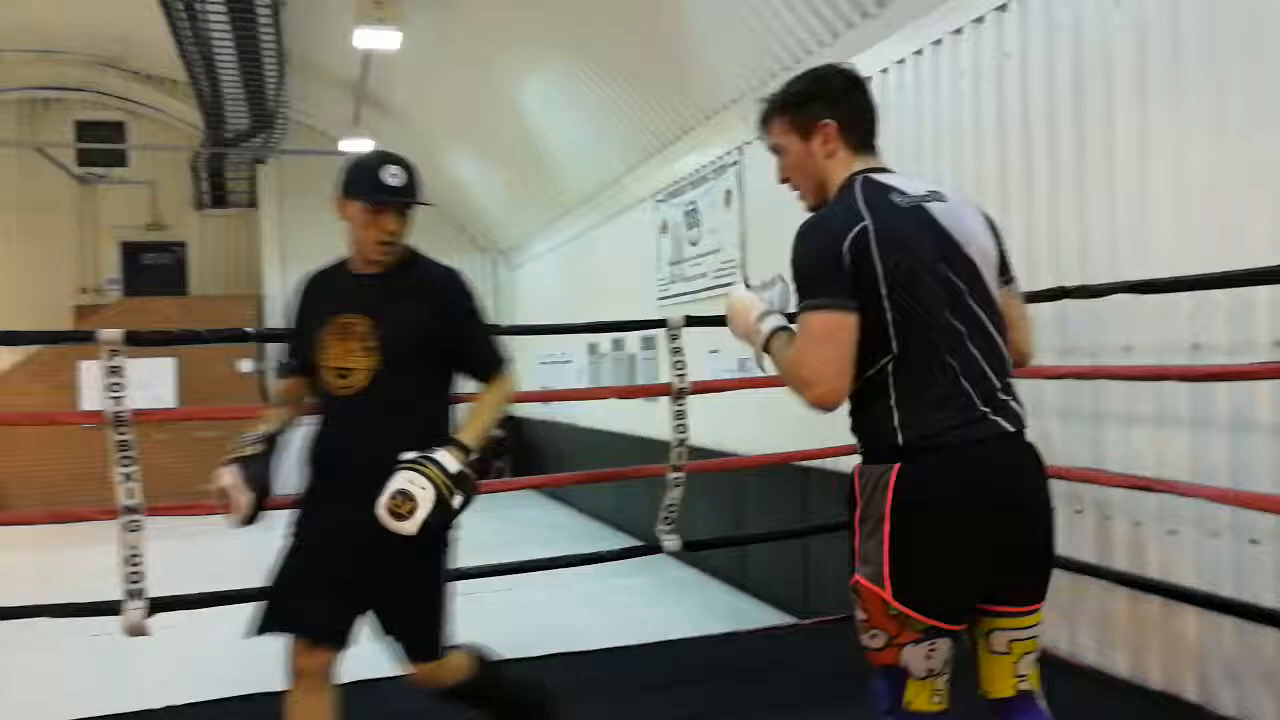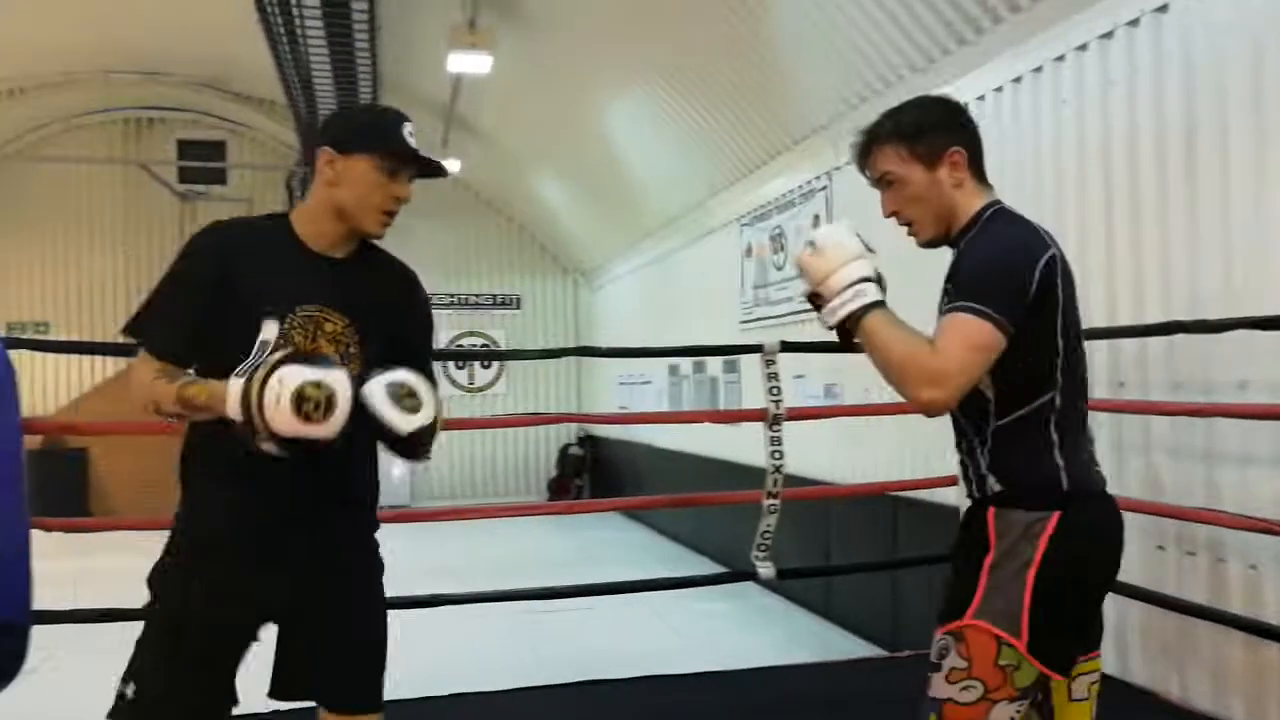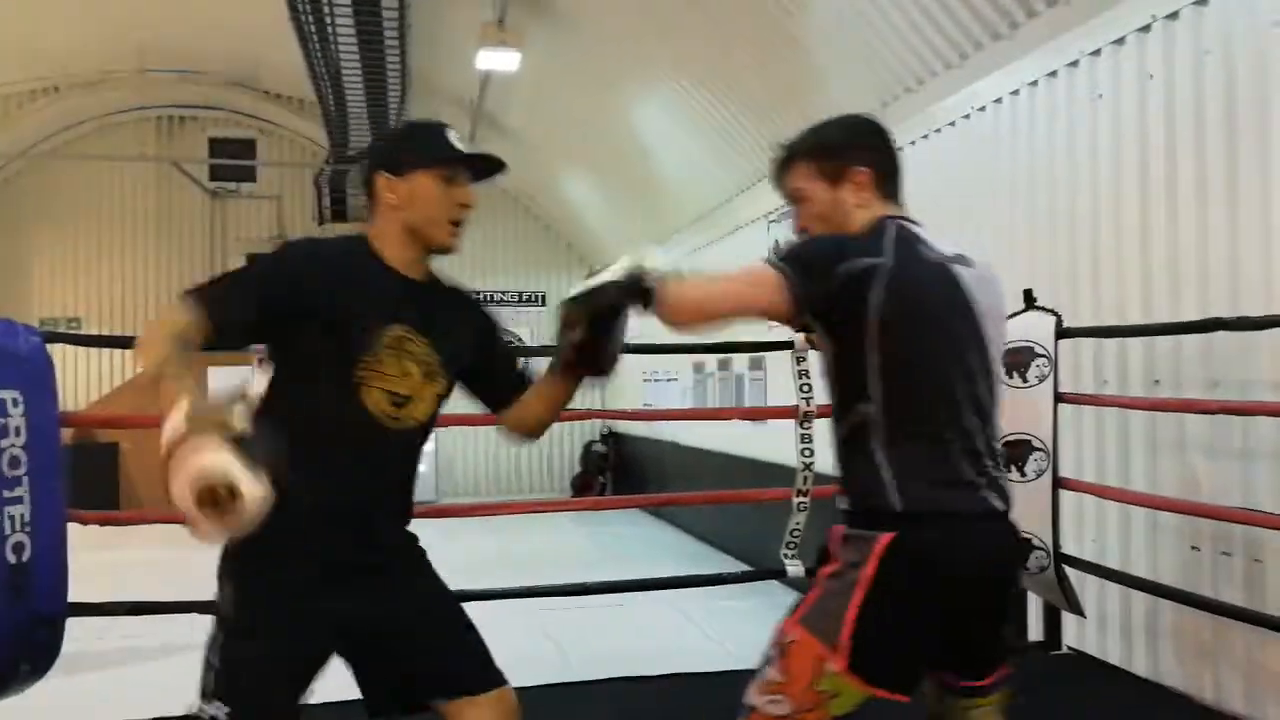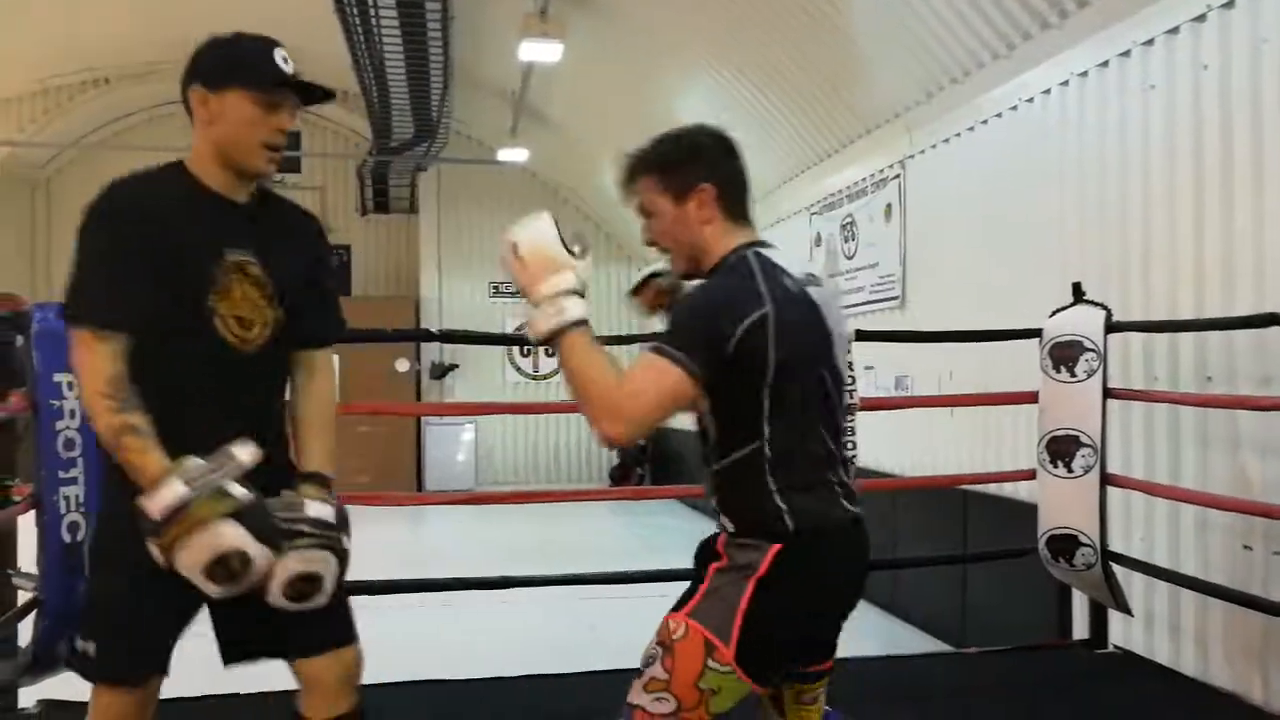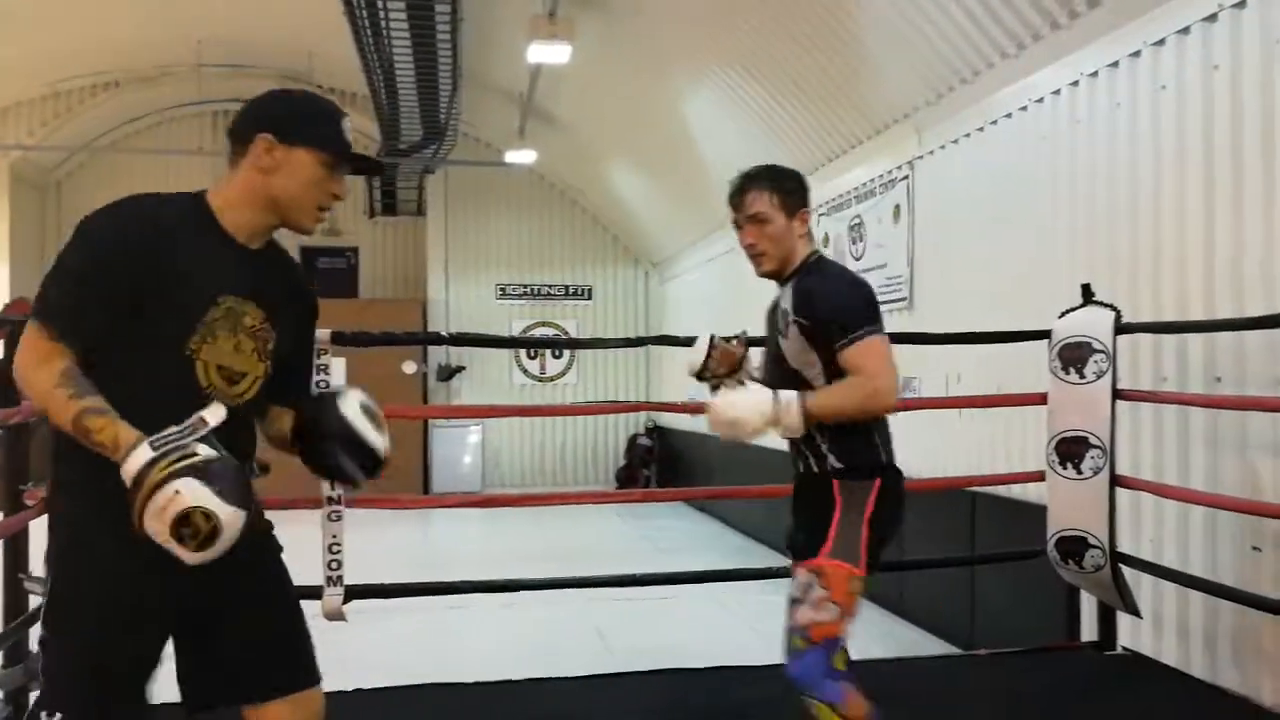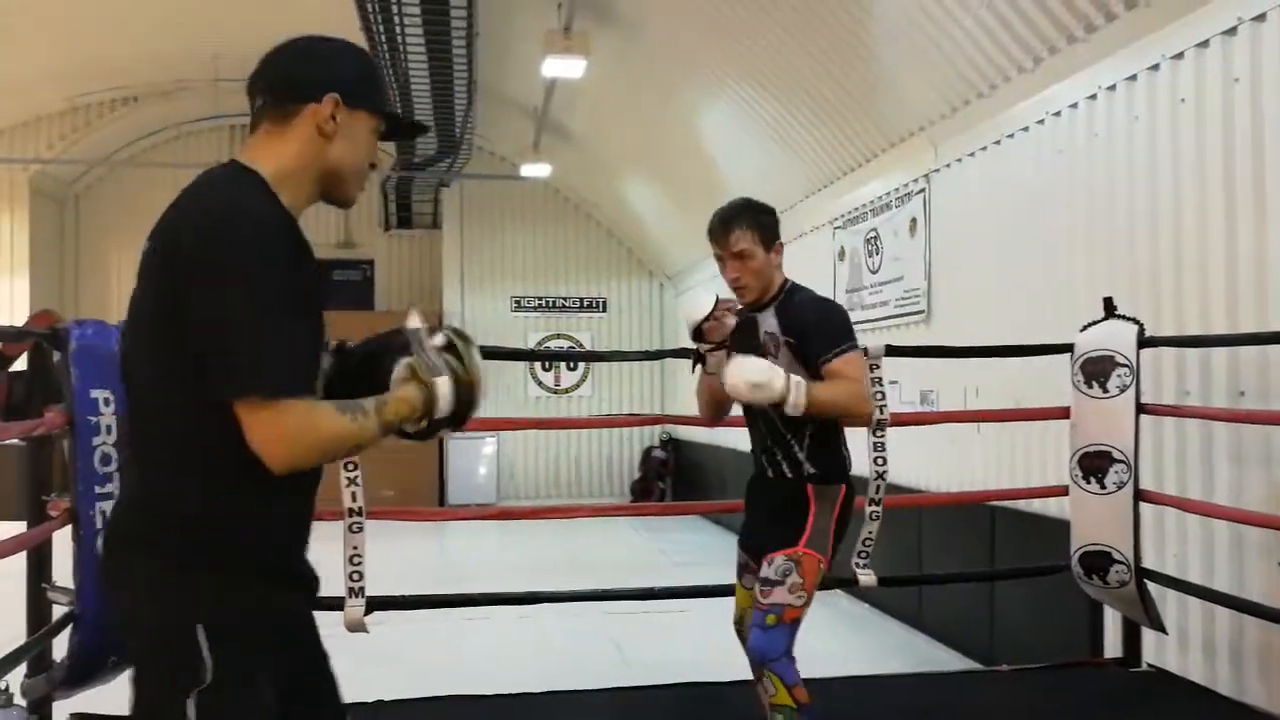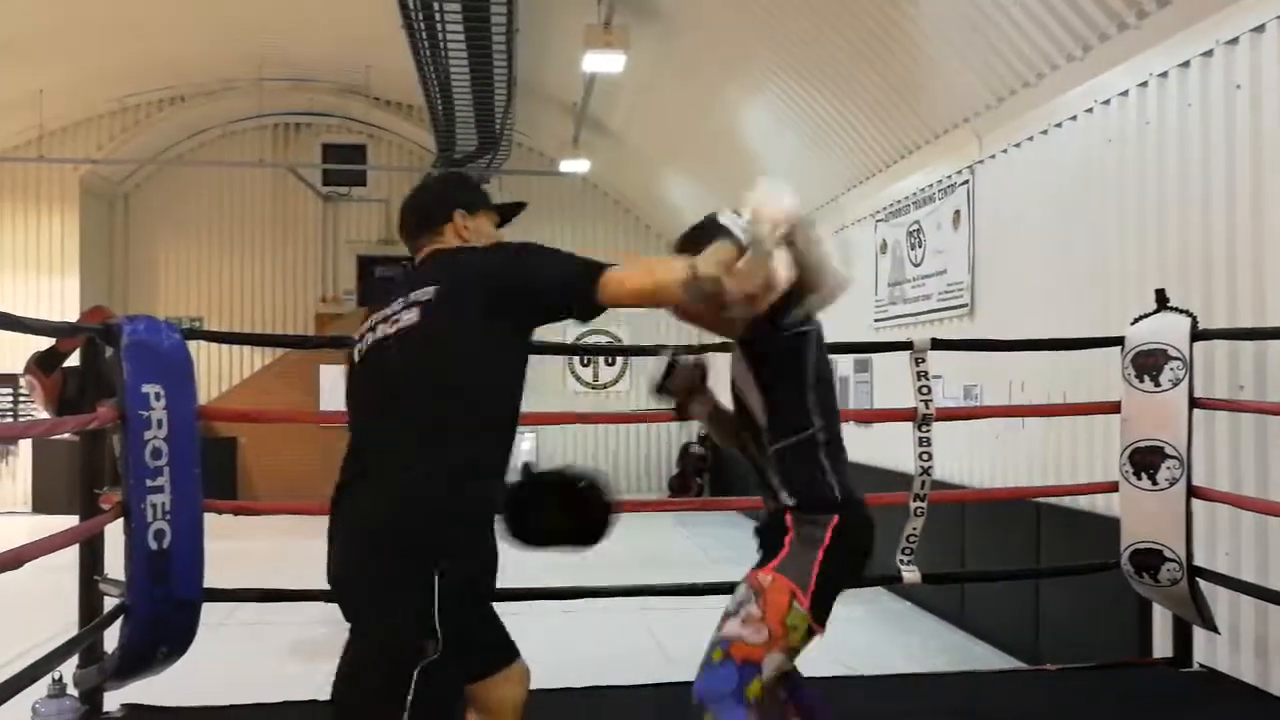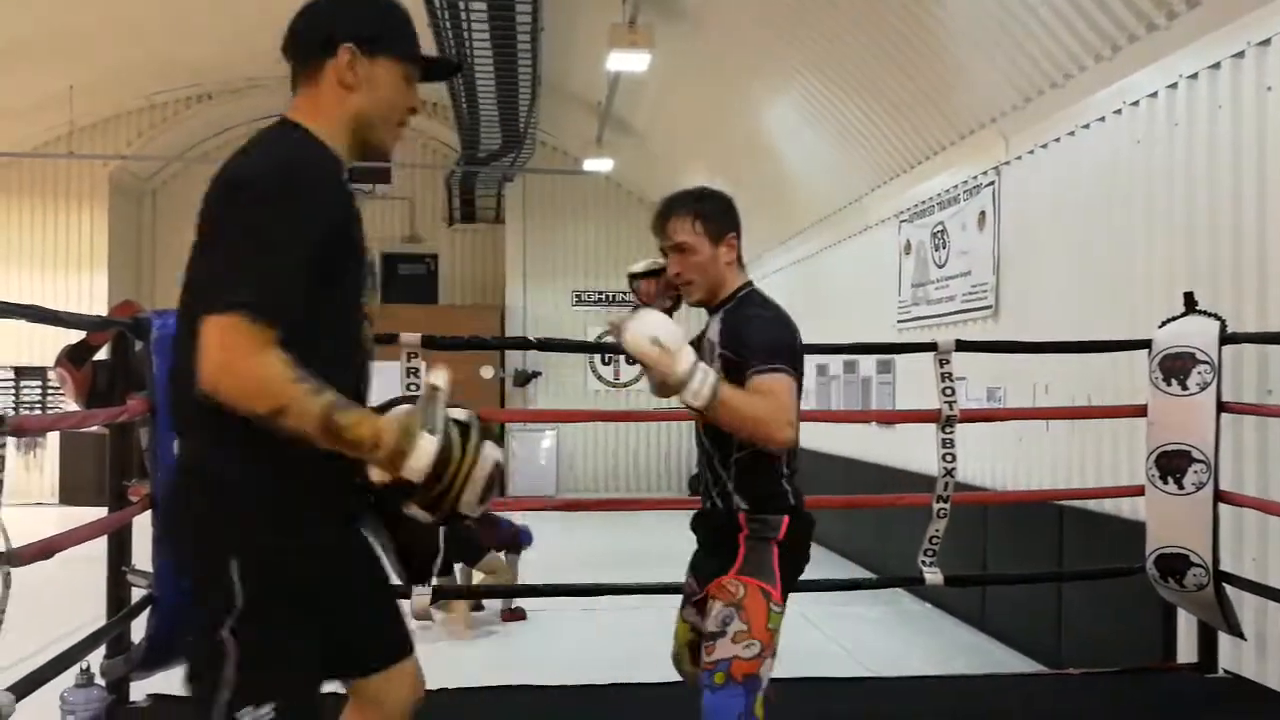
dt=0.7s
person 1, frame 1
left shoulder: (437, 288)
right shoulder: (322, 289)
left elbow: (498, 386)
left wrist: (451, 459)
right wrist: (257, 442)
left hip: (410, 507)
right hip: (330, 500)
left knee: (429, 663)
right knee: (309, 664)
person 1, frame 2
left shoulder: (397, 288)
right shoulder: (225, 252)
left elbow: (416, 399)
right elbow: (148, 379)
left wrist: (410, 416)
right wrist: (239, 397)
left hip: (338, 540)
right hip: (220, 534)
person 1, frame 3
left shoulder: (457, 312)
right shoulder: (316, 269)
left elbow: (525, 417)
right elbow: (174, 329)
left wrist: (572, 364)
right wrist: (194, 414)
left hip: (383, 560)
right hip: (282, 564)
person 1, frame 4
left shoulder: (298, 231)
right shoulder: (132, 210)
left elbow: (313, 363)
right elbow: (99, 368)
left wrist: (315, 488)
right wrist: (169, 488)
left hip: (254, 493)
right hip: (153, 495)
person 1, frame 5
left shoulder: (287, 286)
right shoulder: (138, 233)
right elbow: (38, 361)
left wrist: (323, 437)
right wrist: (135, 453)
left hip: (224, 529)
right hip: (110, 530)
person 1, frame 6
left shoulder: (237, 216)
right shoulder: (244, 227)
right elbow: (282, 435)
right wrist: (411, 399)
left hip: (254, 568)
right hip: (196, 582)
person 1, frame 7
left shoulder: (382, 325)
right shoulder: (493, 273)
right elbow: (637, 281)
left wrist: (495, 494)
right wrist: (748, 282)
left hip: (376, 543)
right hip: (422, 551)
person 1, frame 8
left shoulder: (295, 177)
right shoulder: (288, 180)
right elbow: (233, 367)
left wrist: (369, 445)
right wrist: (397, 446)
left hip: (305, 507)
right hip: (255, 519)
person 2, frame 1
left shoulder: (830, 232)
right shoulder: (966, 212)
left elbow: (823, 387)
right elbow: (1019, 348)
left wrist: (765, 327)
left hip: (921, 482)
right hip: (1011, 469)
person 2, frame 2
left shoulder: (999, 248)
right shoulder: (1004, 249)
left elbow: (933, 385)
right elbow: (935, 389)
left wrist: (853, 295)
right wrist: (860, 305)
left hip: (1033, 527)
right hip: (1067, 523)
person 2, frame 3
left shoulder: (857, 253)
right shoulder: (971, 274)
left elbow: (692, 304)
left wrist: (641, 280)
right wrist: (831, 335)
left hip: (904, 550)
right hip: (987, 546)
person 2, frame 4
left shoulder: (725, 299)
right shoulder: (801, 287)
left elbow: (618, 420)
left wrist: (557, 300)
left hip: (772, 560)
right hip: (832, 544)
person 2, frame 5
left shoulder: (834, 290)
right shoulder: (782, 304)
left elbow: (879, 391)
right elbow: (770, 403)
left wrist: (779, 408)
right wrist: (724, 371)
left hip: (858, 490)
right hip: (821, 488)
left knee: (810, 667)
right knee: (818, 645)
person 2, frame 6
left shoulder: (815, 313)
right shoulder: (740, 320)
left elbow: (859, 400)
right elbow: (712, 413)
left wrist: (782, 389)
right wrist: (716, 350)
left hip: (814, 495)
right hip: (767, 490)
left knee: (768, 640)
right knee: (750, 628)
person 2, frame 7
left shoulder: (773, 316)
right shoulder: (756, 342)
left elbow: (686, 297)
right elbow: (755, 443)
right wrist: (702, 403)
left hip: (817, 532)
right hip: (800, 528)
right knee: (765, 678)
person 2, frame 8
left shoulder: (761, 323)
right shoulder: (722, 318)
left elbow: (777, 430)
left wrist: (686, 373)
left hip: (759, 535)
right hip: (723, 527)
right knee: (692, 657)
